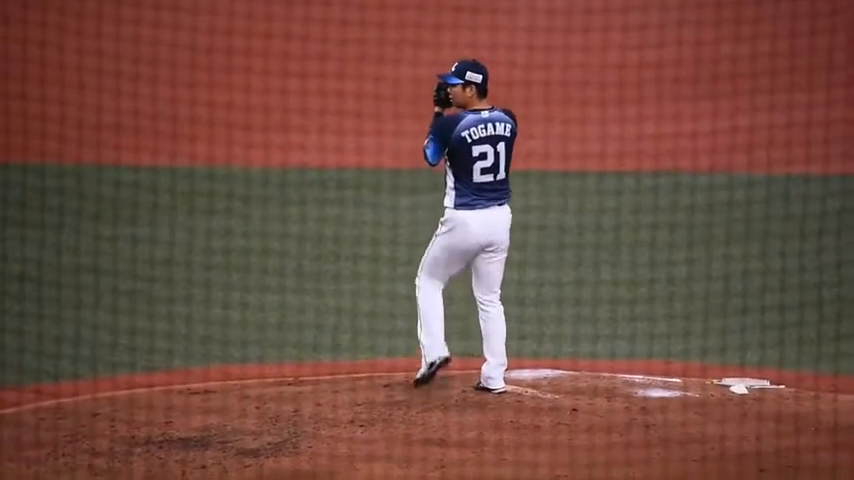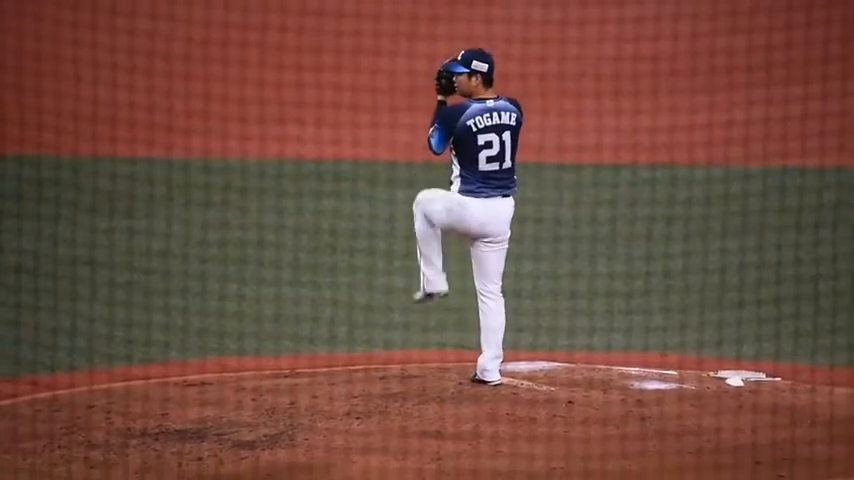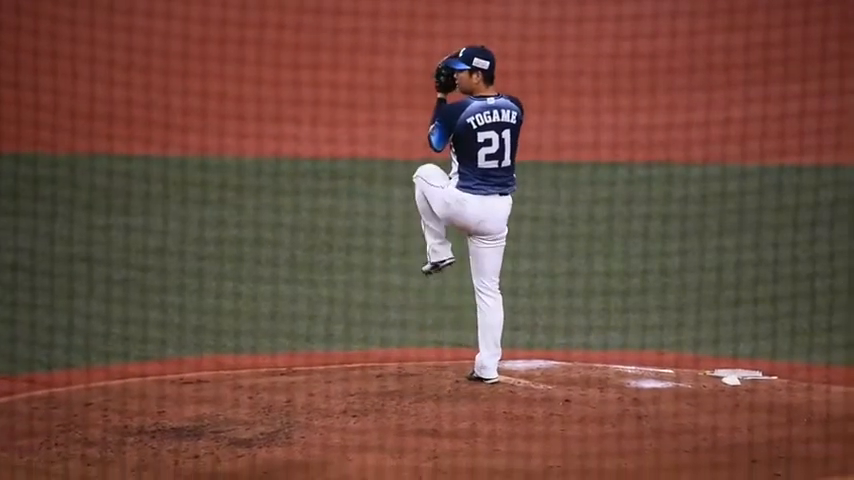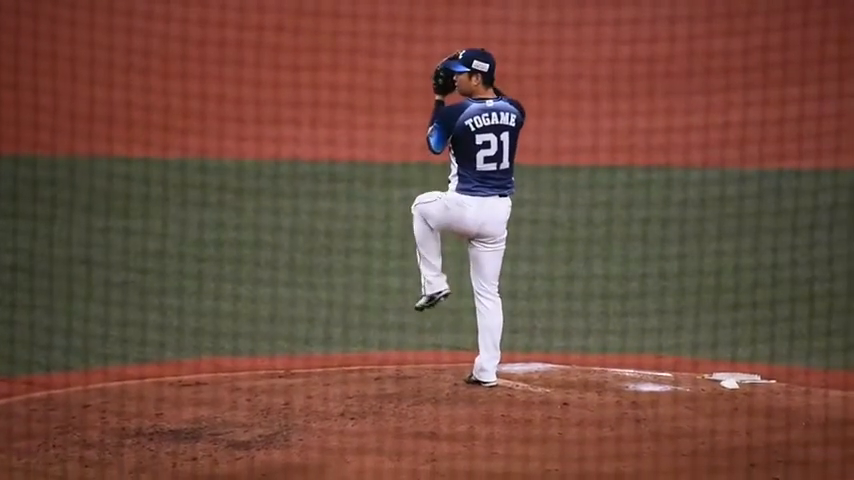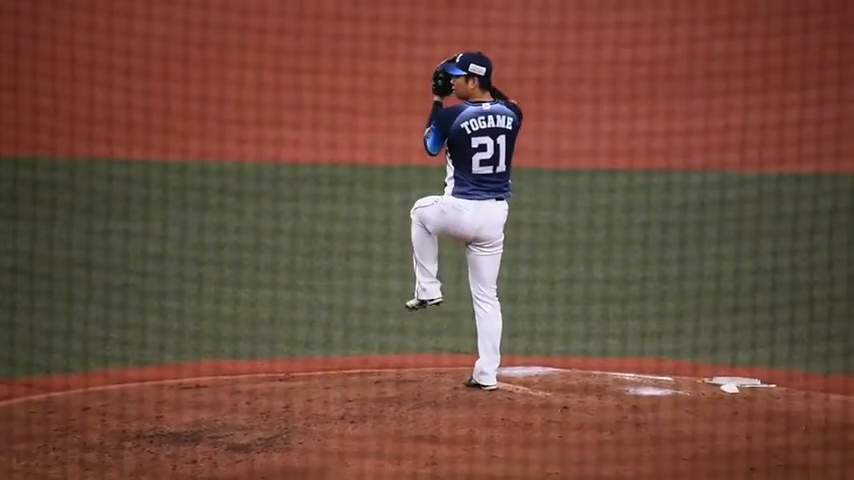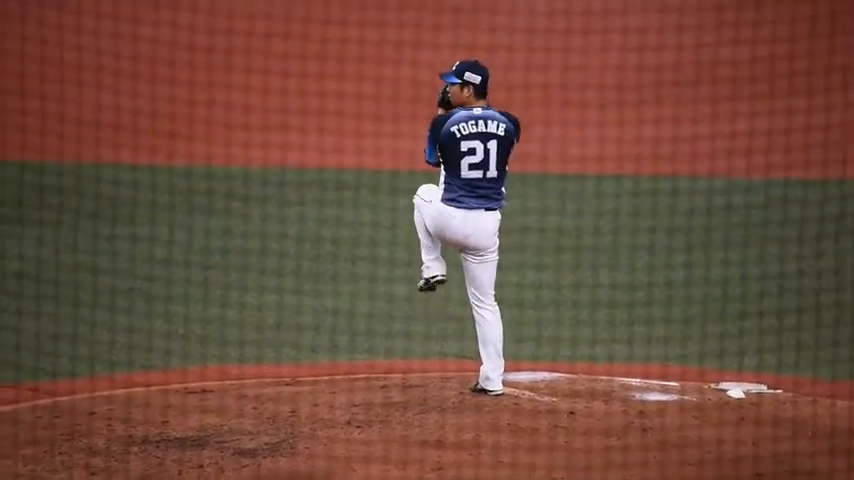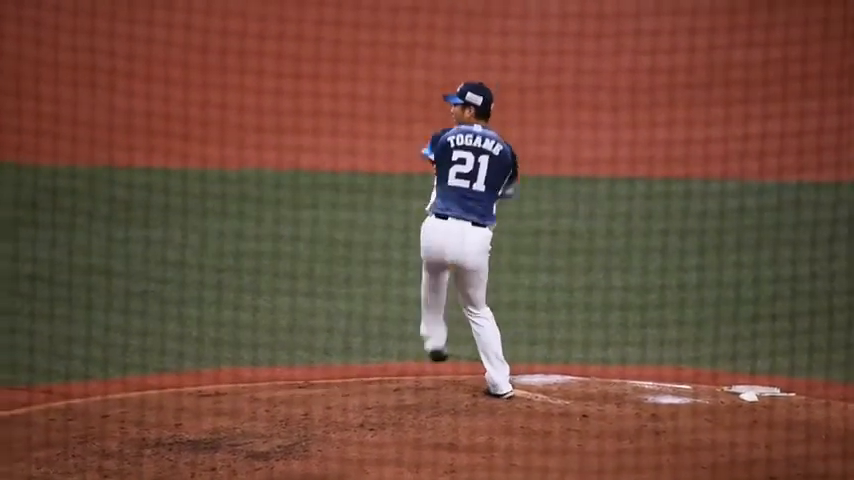
dt=0.2s
person 1, frame 1
left shoulder: (450, 124)
right shoulder: (508, 120)
left elbow: (430, 157)
left wrist: (438, 112)
right wrist: (451, 111)
left hip: (463, 221)
right hip: (499, 219)
left knee: (428, 282)
right knee: (490, 300)
left ankle: (434, 353)
right ankle: (494, 377)
person 1, frame 2
left shoulder: (456, 113)
right shoulder: (514, 110)
left elbow: (435, 146)
left wrist: (441, 99)
right wrist: (453, 100)
left hip: (465, 207)
right hip: (502, 210)
left knee: (424, 201)
right knee: (491, 292)
left ankle: (434, 281)
right ankle: (490, 369)
person 1, frame 3
left shoulder: (456, 111)
right shoulder: (515, 108)
left elbow: (435, 143)
left wrist: (441, 97)
left hip: (463, 203)
right hip: (499, 209)
left knee: (425, 175)
right knee: (488, 289)
left ankle: (439, 253)
right ankle: (487, 367)
person 1, frame 4
left shoulder: (455, 113)
right shoulder: (515, 111)
left elbow: (434, 146)
left wrist: (439, 98)
right wrist: (487, 83)
left hip: (463, 207)
right hip: (498, 212)
left knee: (422, 206)
right knee: (487, 292)
left ankle: (434, 284)
right ankle: (487, 370)
person 1, frame 5
left shoulder: (452, 116)
right shoulder: (512, 115)
left elbow: (431, 147)
left wrist: (437, 99)
right wrist: (486, 84)
left hip: (459, 211)
right hip: (495, 215)
left knee: (421, 211)
right knee: (486, 296)
left ankle: (428, 289)
right ankle: (487, 374)
person 1, frame 6
left shoulder: (445, 122)
right shoulder: (508, 124)
left elbow: (432, 158)
left hip: (449, 217)
right hip: (486, 224)
left knee: (424, 194)
right knee: (484, 302)
left ankle: (433, 269)
right ankle: (492, 379)
person 1, frame 7
left shoulder: (444, 138)
right shoulder: (505, 151)
right elbow: (506, 192)
left hip: (439, 233)
right hip: (475, 240)
left knee: (433, 286)
right knee: (477, 311)
left ankle: (435, 341)
right ankle: (500, 383)
